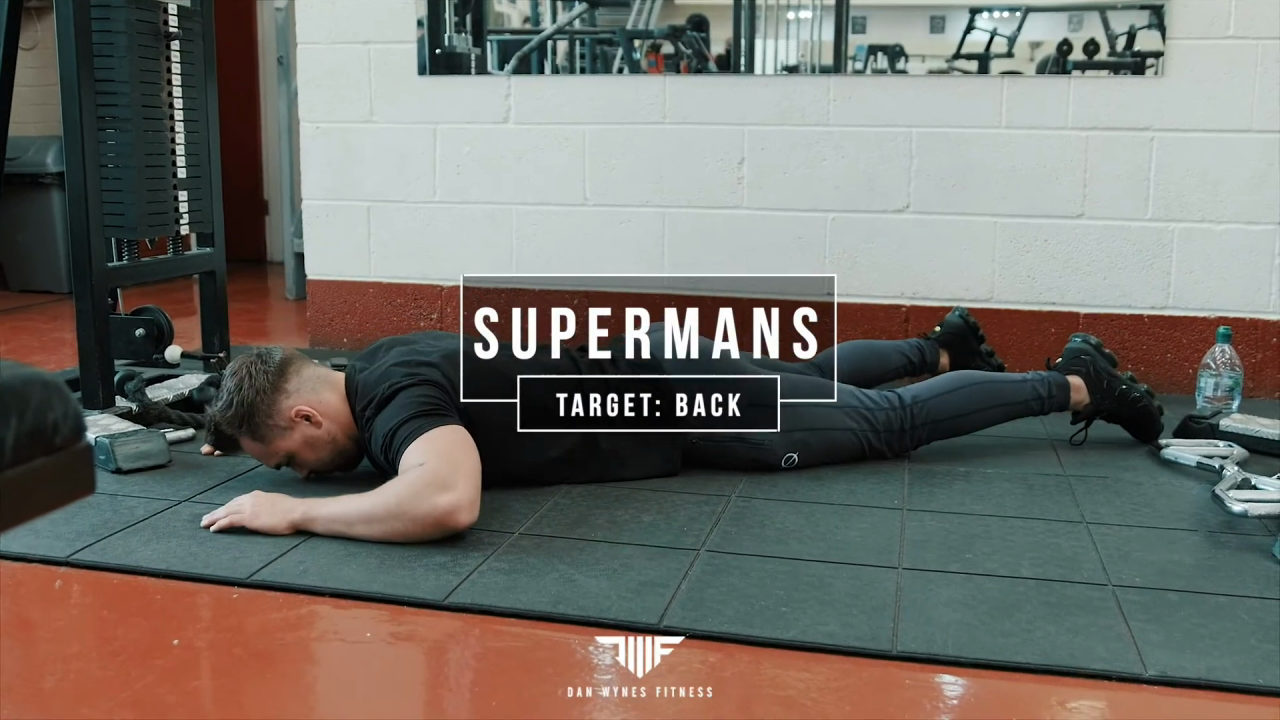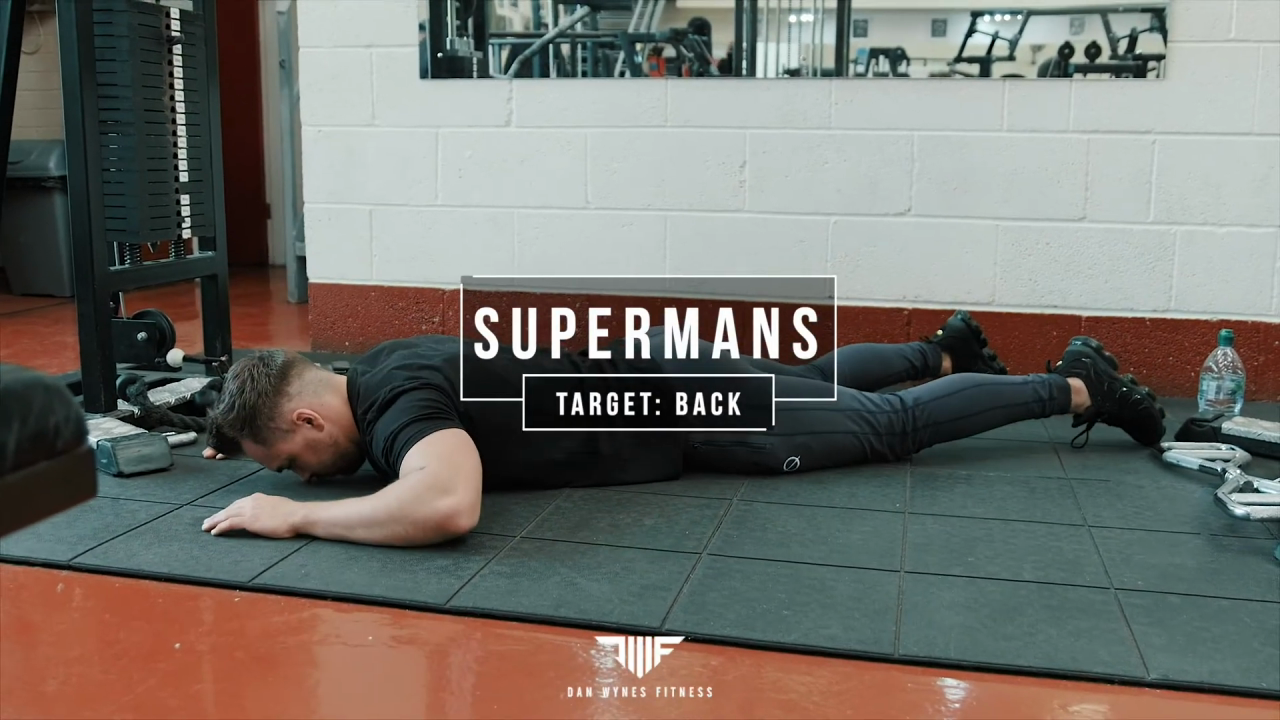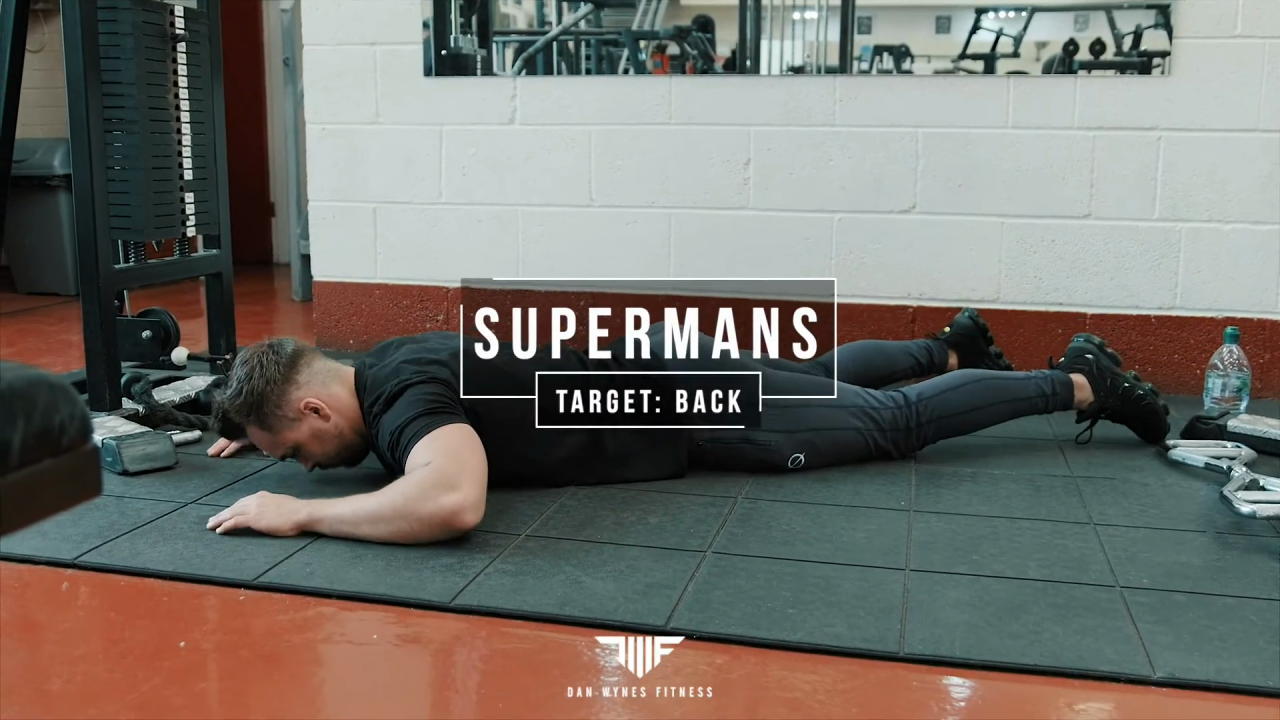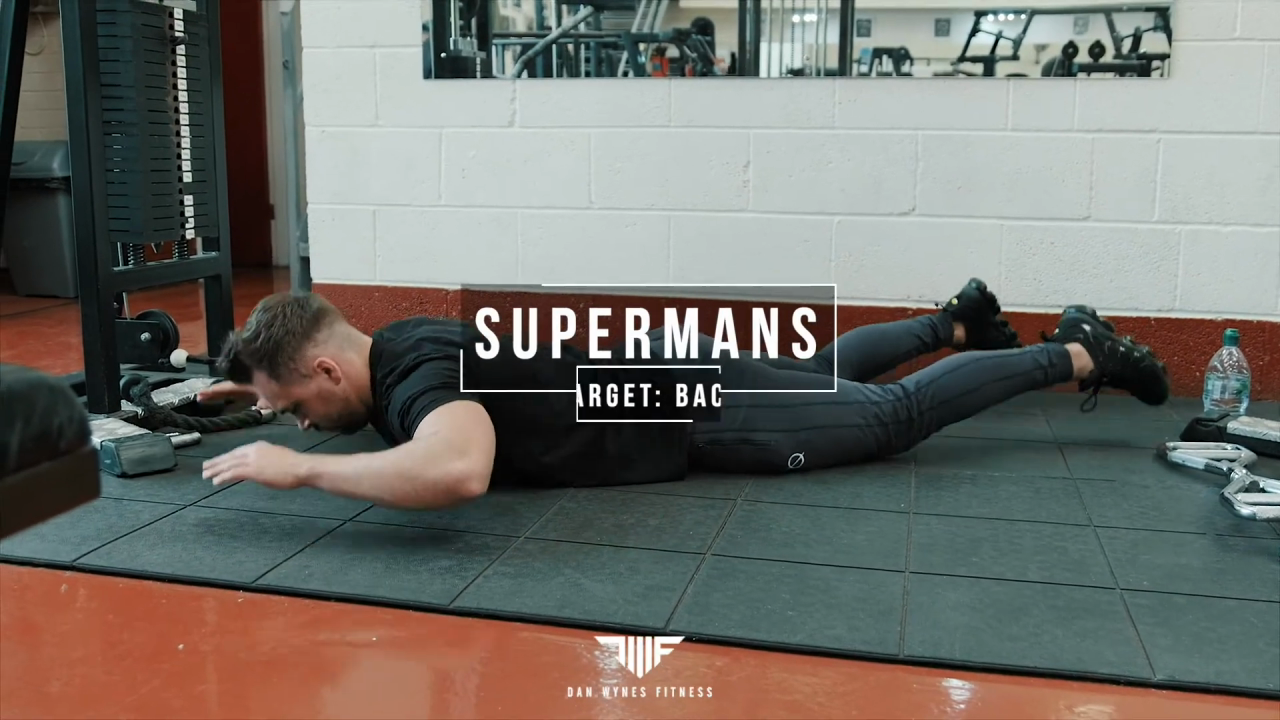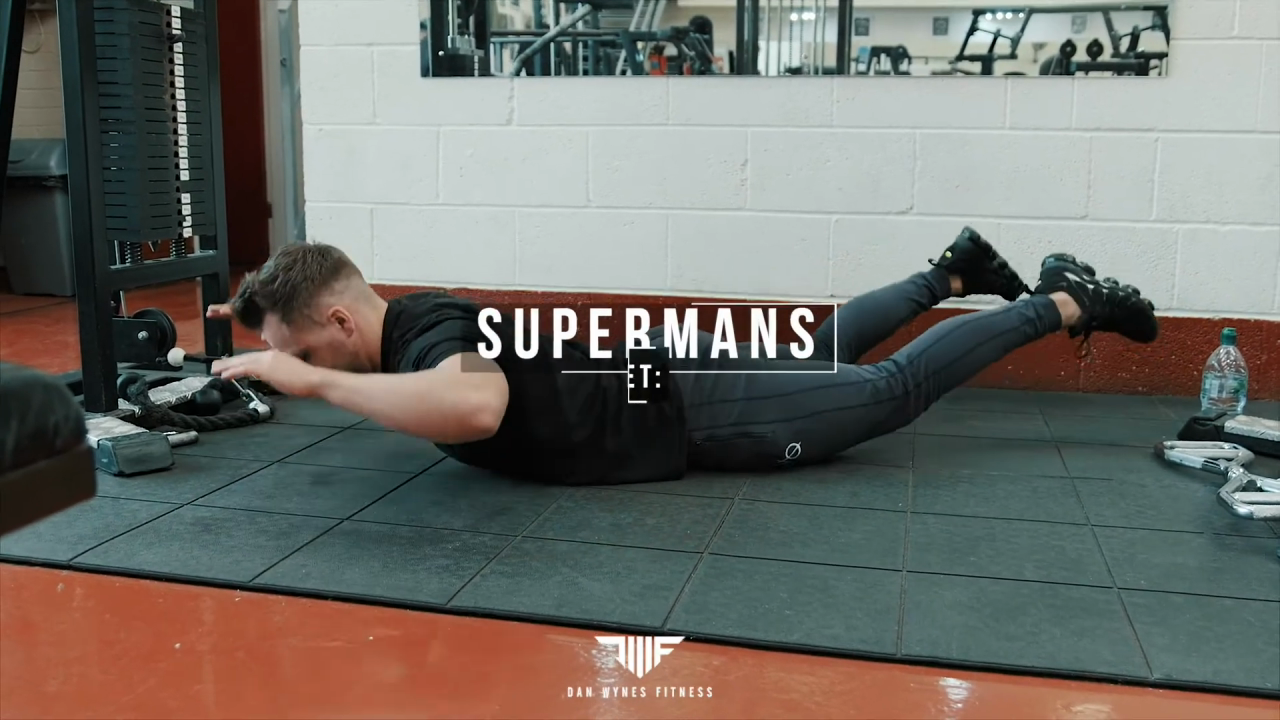
dt=0.2s
person 1, frame 1
left shoulder: (396, 400)
right shoulder: (373, 369)
left elbow: (447, 503)
left wrist: (294, 510)
right wrist: (250, 434)
right hip: (650, 369)
left knee: (888, 423)
right knee: (807, 377)
left ankle: (1077, 383)
right ankle: (942, 347)
person 1, frame 2
left shoulder: (397, 405)
right shoulder: (374, 372)
left elbow: (447, 507)
left wrist: (294, 515)
right wrist: (254, 437)
right hip: (647, 371)
left knee: (888, 426)
right knee: (817, 382)
left ankle: (1078, 387)
right ankle: (945, 351)
person 1, frame 3
left shoulder: (404, 398)
right shoulder: (380, 366)
left elbow: (450, 503)
left wrist: (300, 512)
right wrist: (266, 432)
right hip: (654, 371)
left knee: (891, 423)
right knee: (818, 379)
left ankle: (1080, 383)
right ankle: (953, 350)
person 1, frame 4
left shoulder: (416, 375)
right shoulder: (392, 347)
left elbow: (460, 472)
left wrist: (301, 464)
right wrist: (264, 381)
left hip: (687, 416)
left knee: (890, 416)
right knee: (816, 375)
left ankle: (1079, 356)
right ankle: (960, 323)
person 1, frame 5
left shoulder: (428, 333)
right shoulder: (400, 321)
left elbow: (477, 408)
left wrist: (305, 377)
right wrist: (276, 313)
left hip: (683, 417)
left knee: (889, 394)
right knee: (816, 353)
left ankle: (1064, 301)
right ankle: (956, 271)
